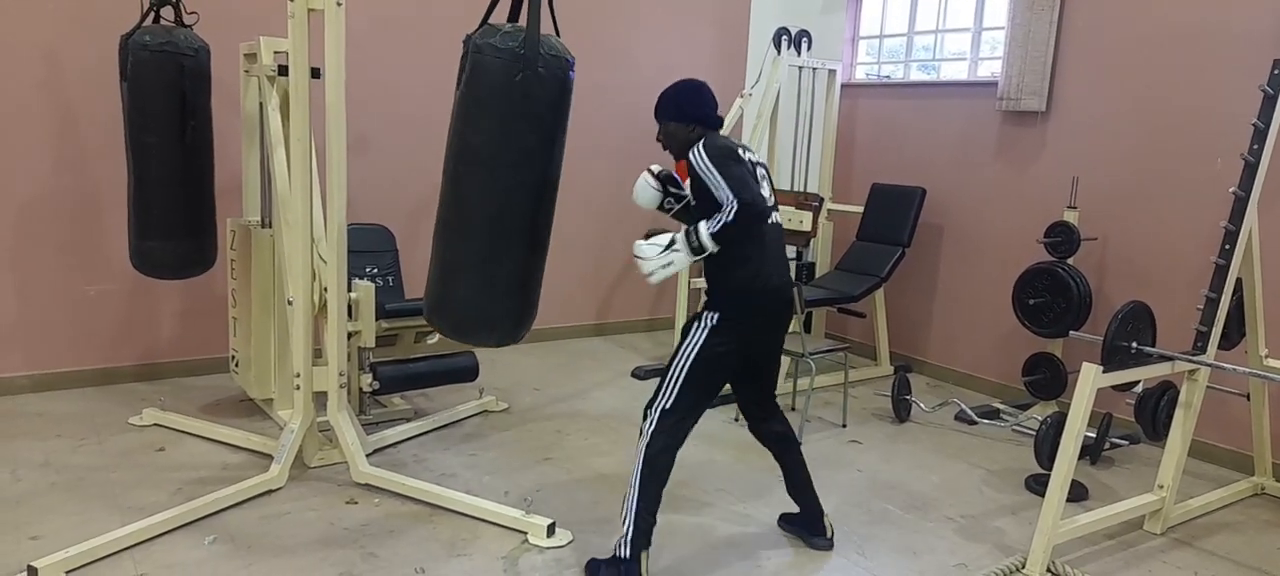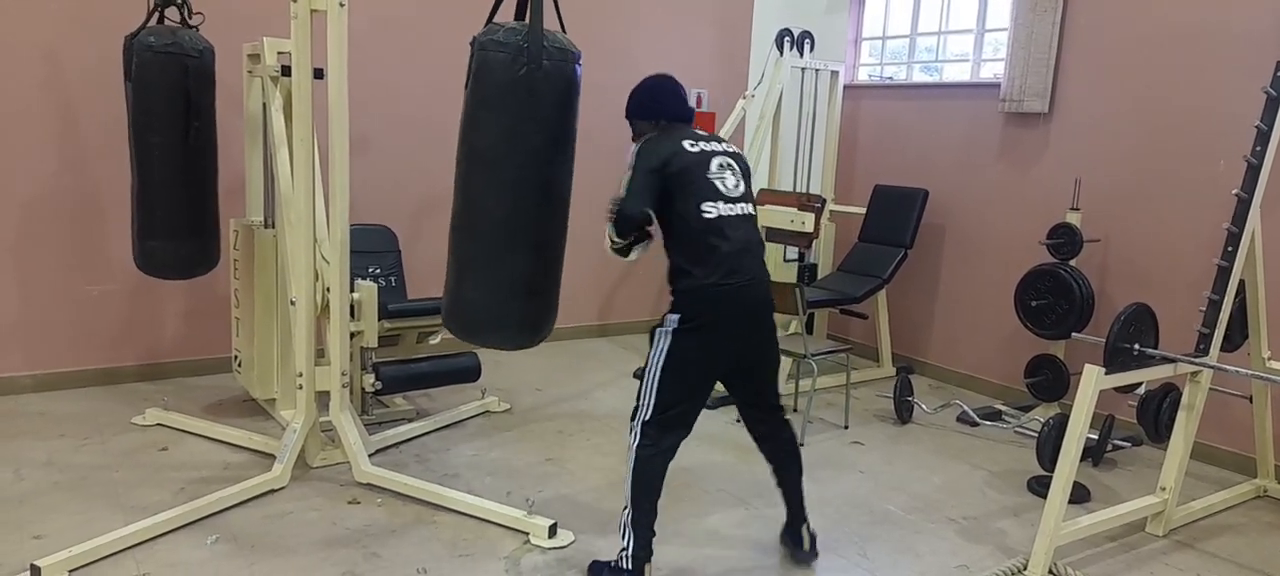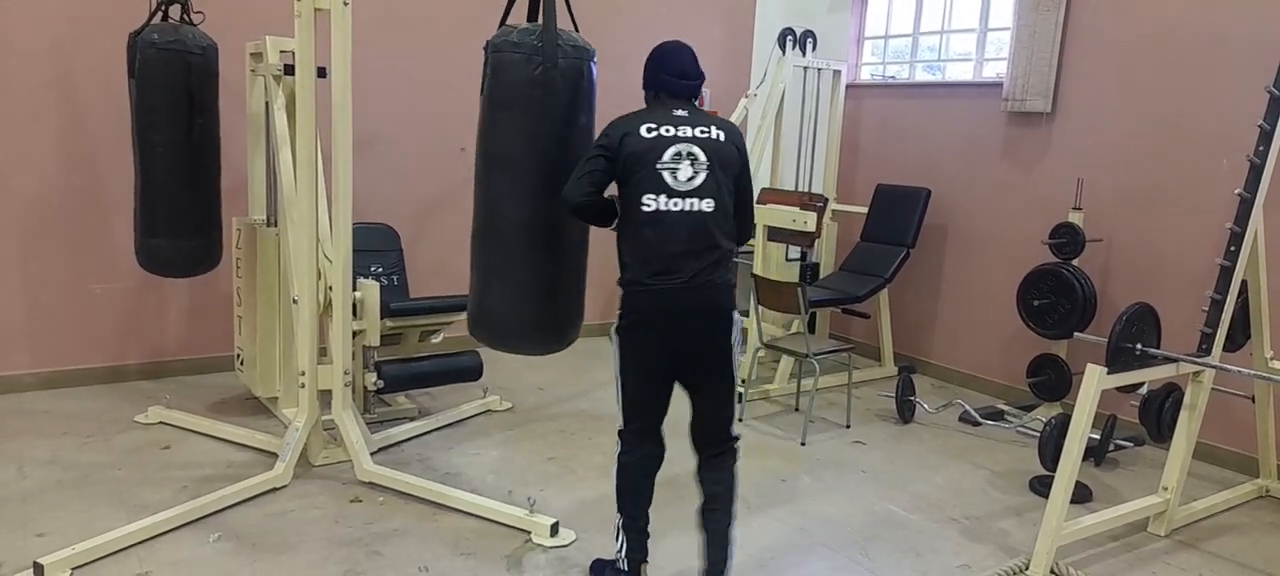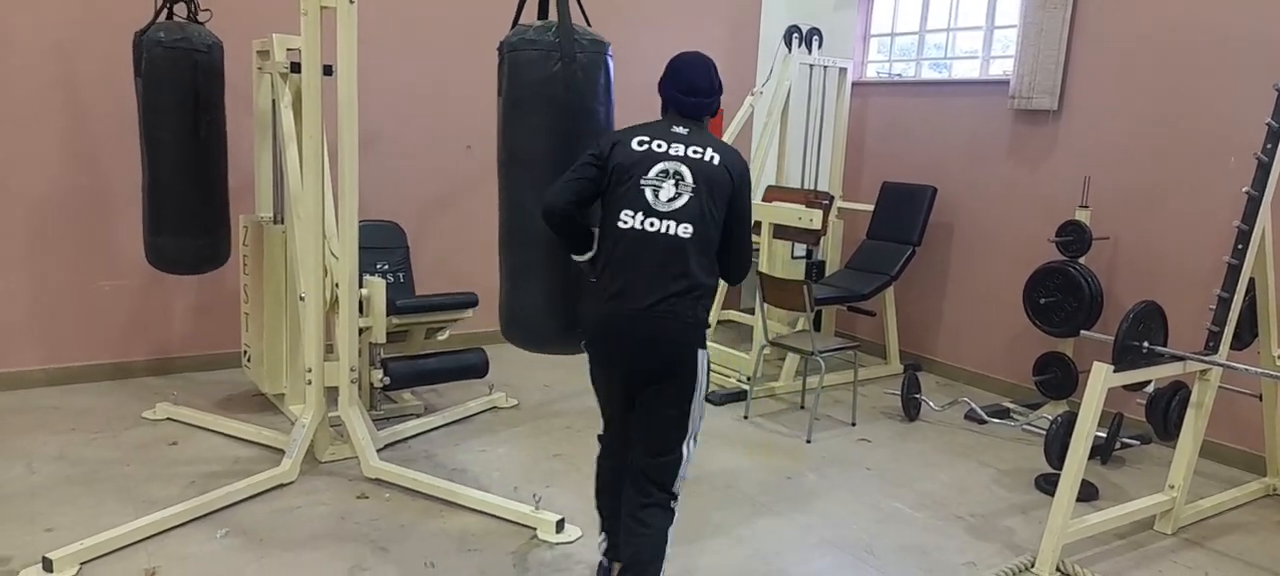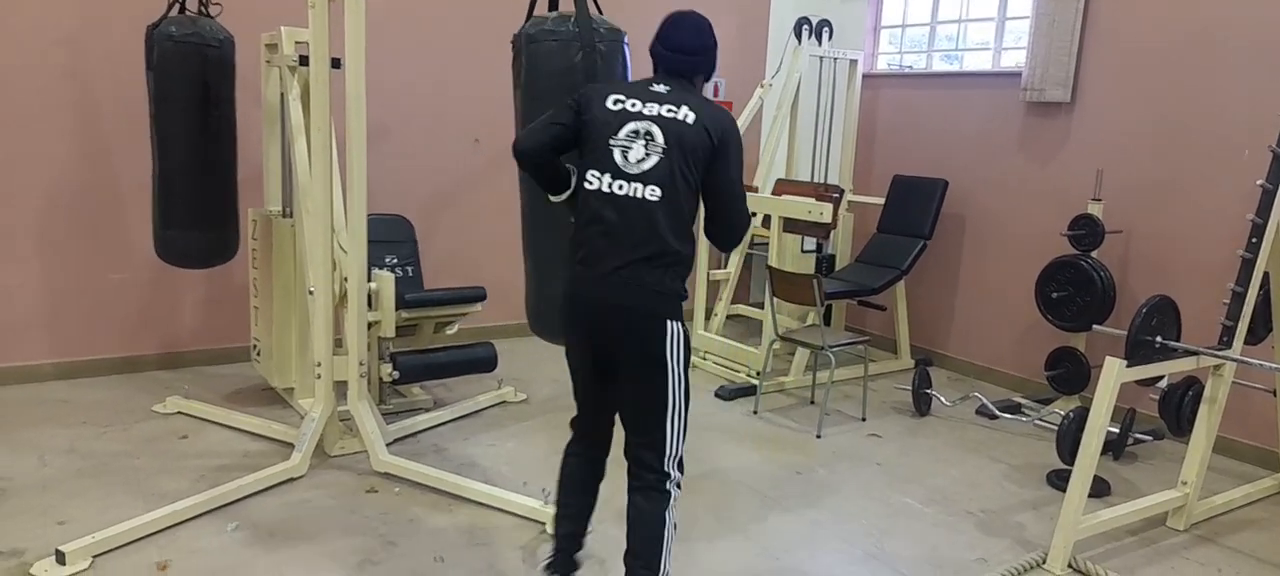
dt=0.2s
person 1, frame 1
left shoulder: (703, 152)
right shoulder: (741, 155)
left elbow: (741, 211)
left wrist: (685, 243)
right wrist: (673, 200)
left hip: (734, 306)
right hip: (776, 299)
left knee: (664, 421)
right knee: (763, 410)
right ankle: (814, 518)
person 1, frame 2
left shoulder: (658, 152)
right shoulder: (730, 151)
left elbow: (627, 214)
left wrist: (624, 235)
left hip: (701, 308)
right hip: (754, 300)
left knee: (653, 431)
right knee: (765, 412)
right ankle: (800, 531)
person 1, frame 3
left shoulder: (624, 131)
right shoulder: (729, 137)
left elbow: (576, 200)
right elbow: (743, 228)
left wrist: (618, 214)
left hip: (646, 305)
right hip: (713, 303)
left knee: (640, 438)
right knee: (716, 440)
person 1, frame 4
left shoulder: (620, 144)
right shoulder: (730, 164)
left elbow: (557, 206)
right elbow: (737, 267)
left hip: (611, 325)
right hip: (680, 334)
left knee: (619, 446)
right knee: (657, 481)
person 1, frame 5
left shoulder: (597, 99)
right shoulder: (715, 124)
left elbow: (529, 147)
right elbow: (728, 232)
left hip: (586, 297)
right hip: (652, 305)
left knee: (589, 429)
right knee: (653, 465)
